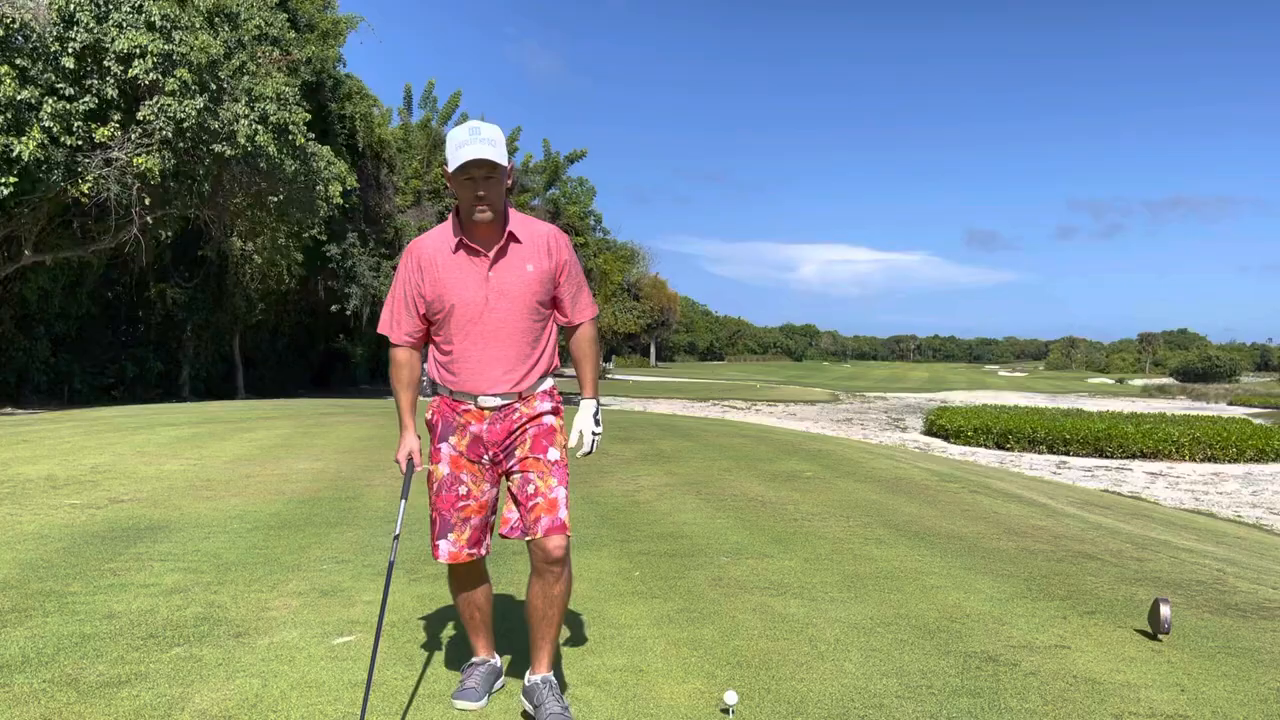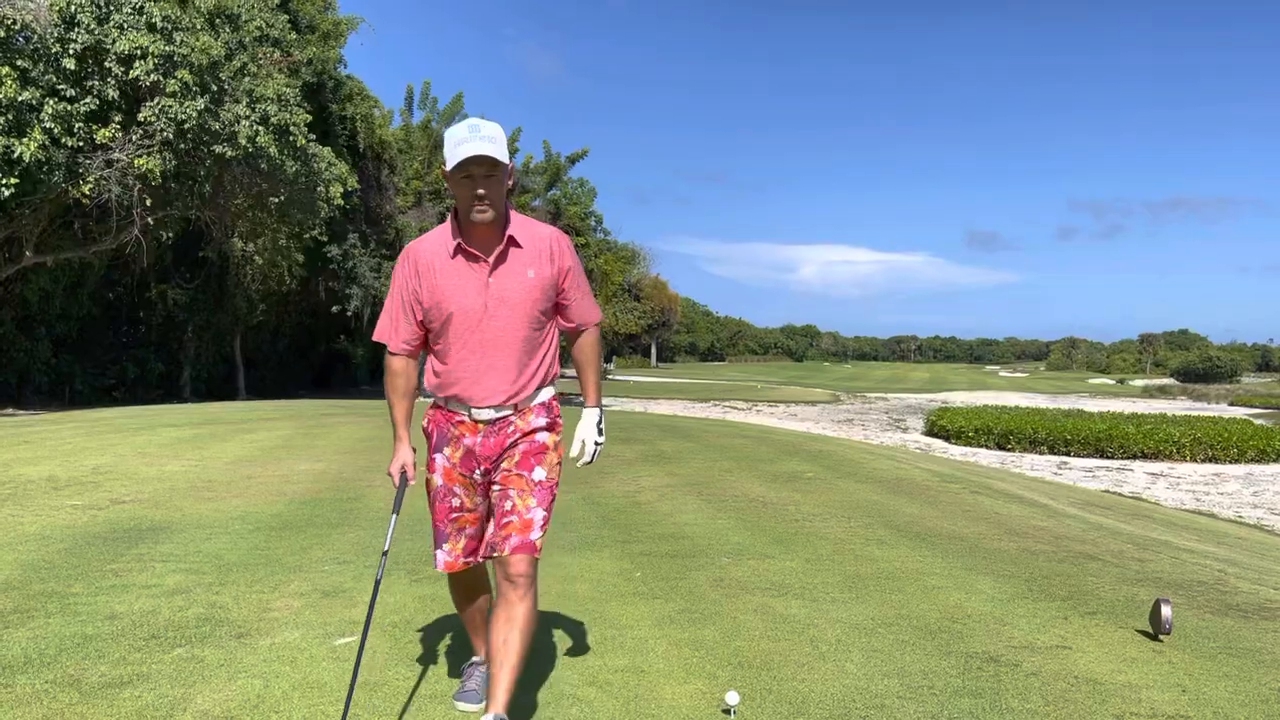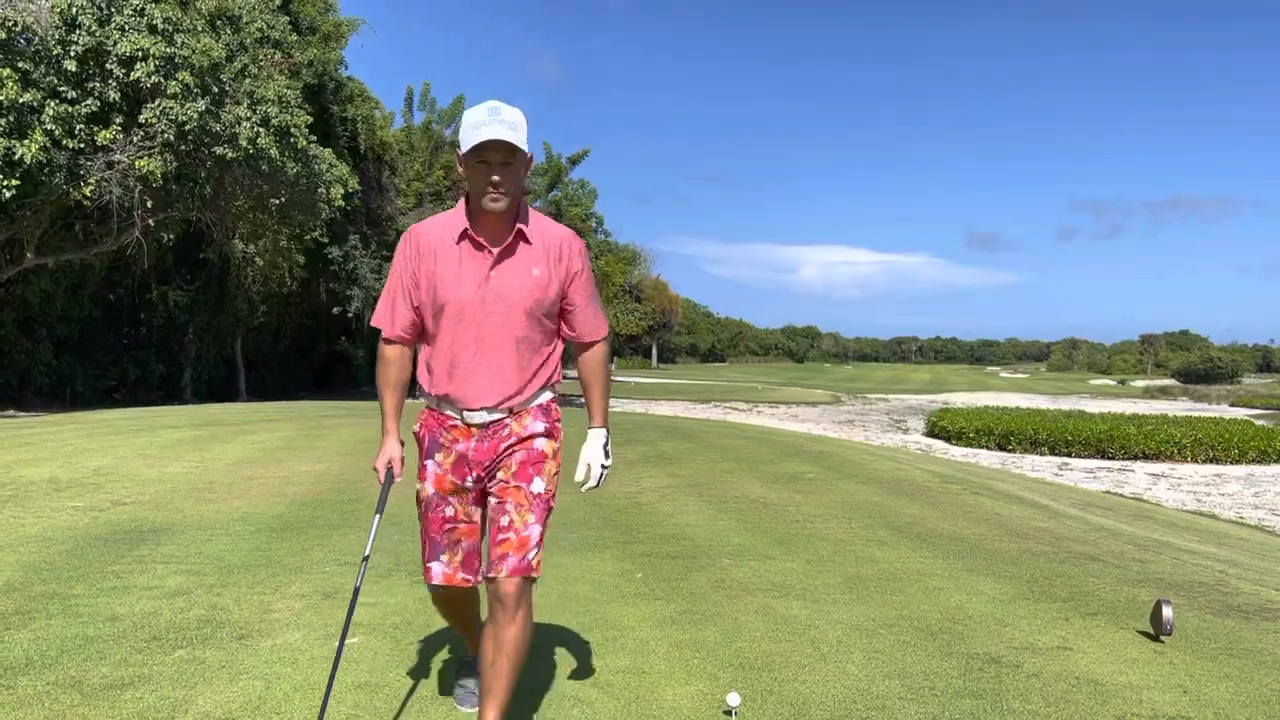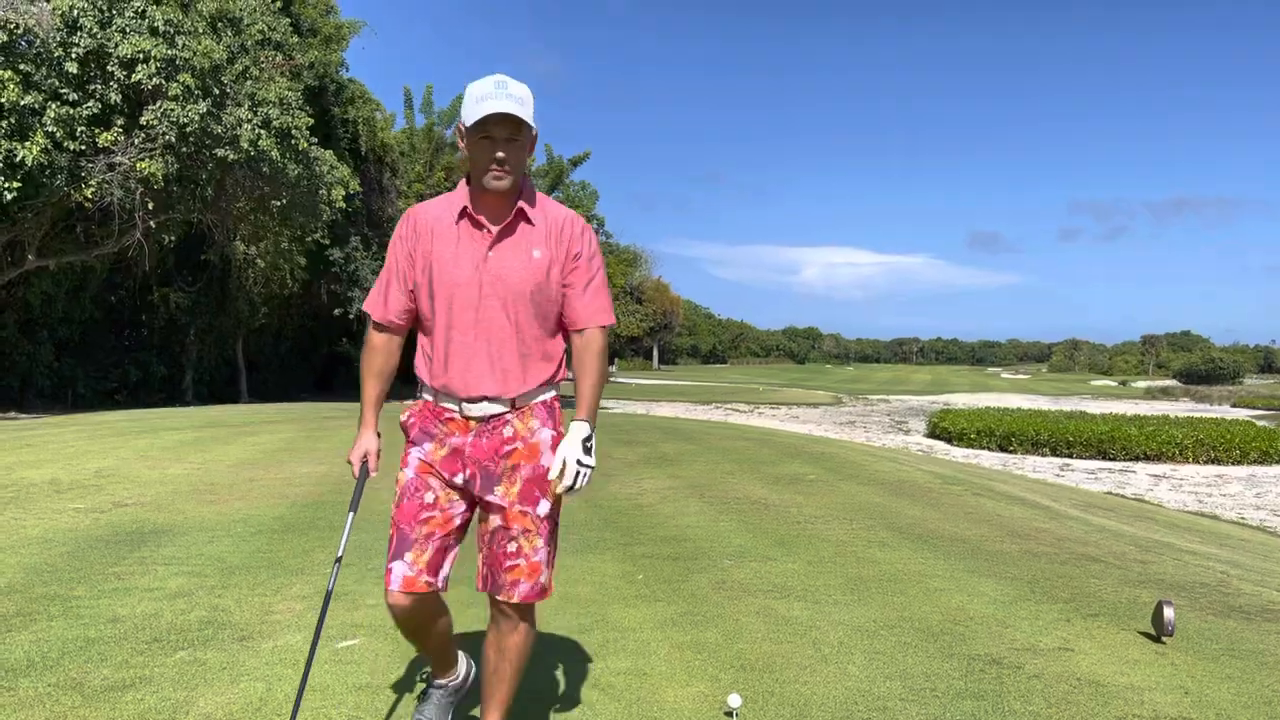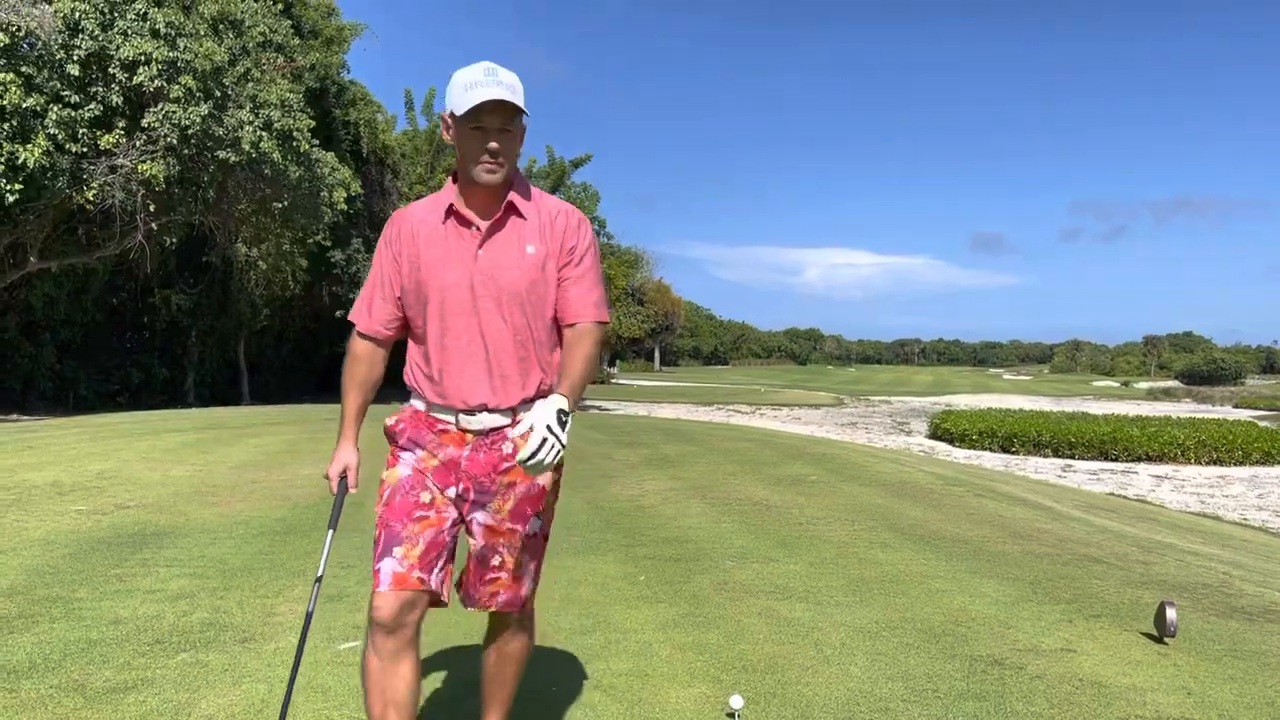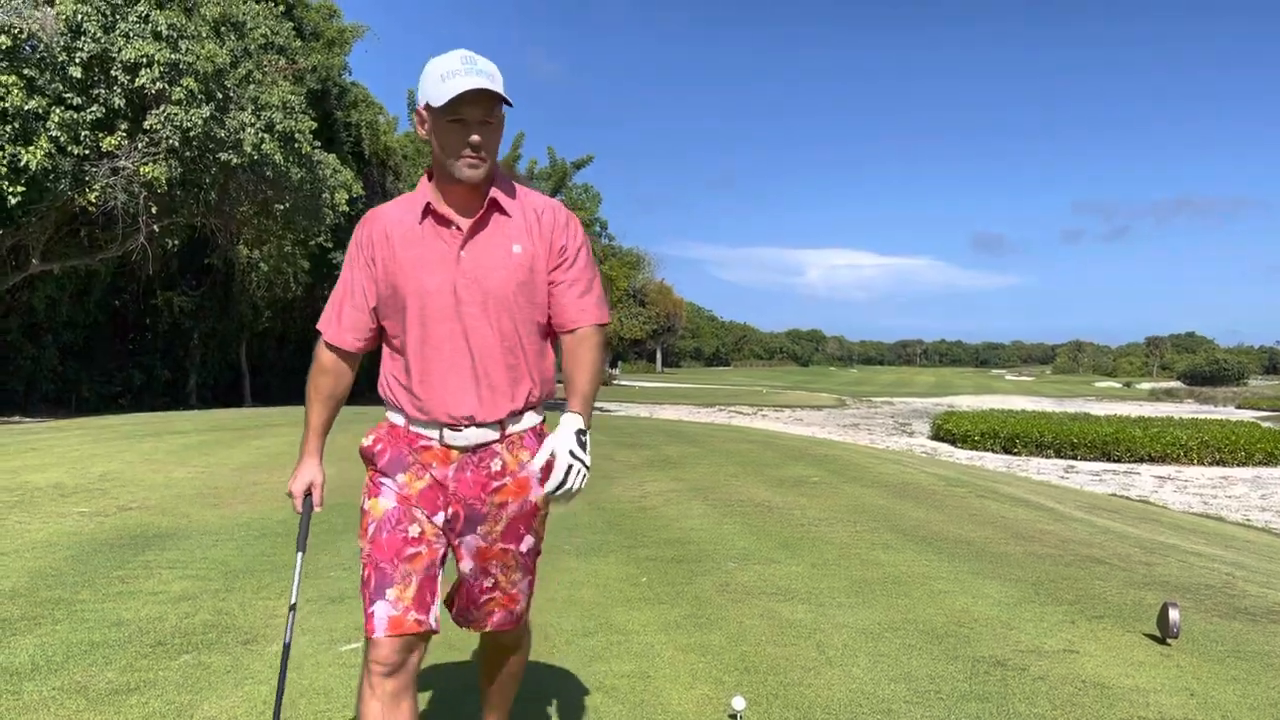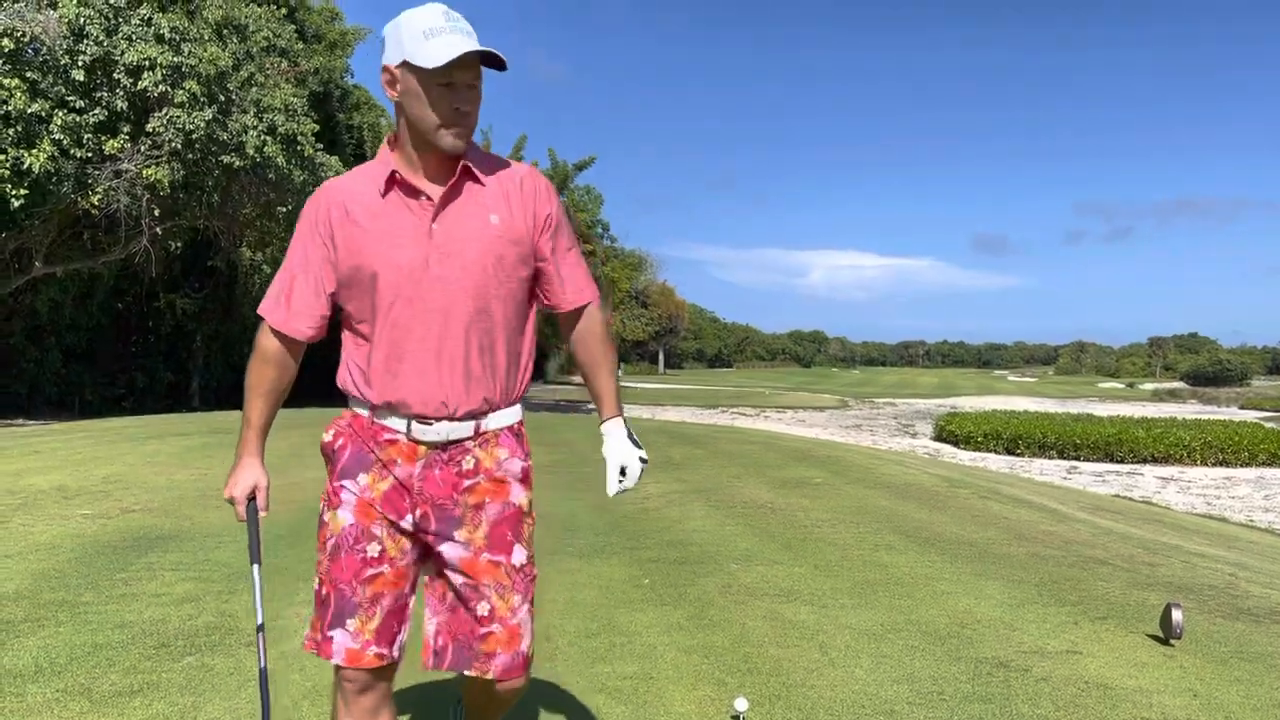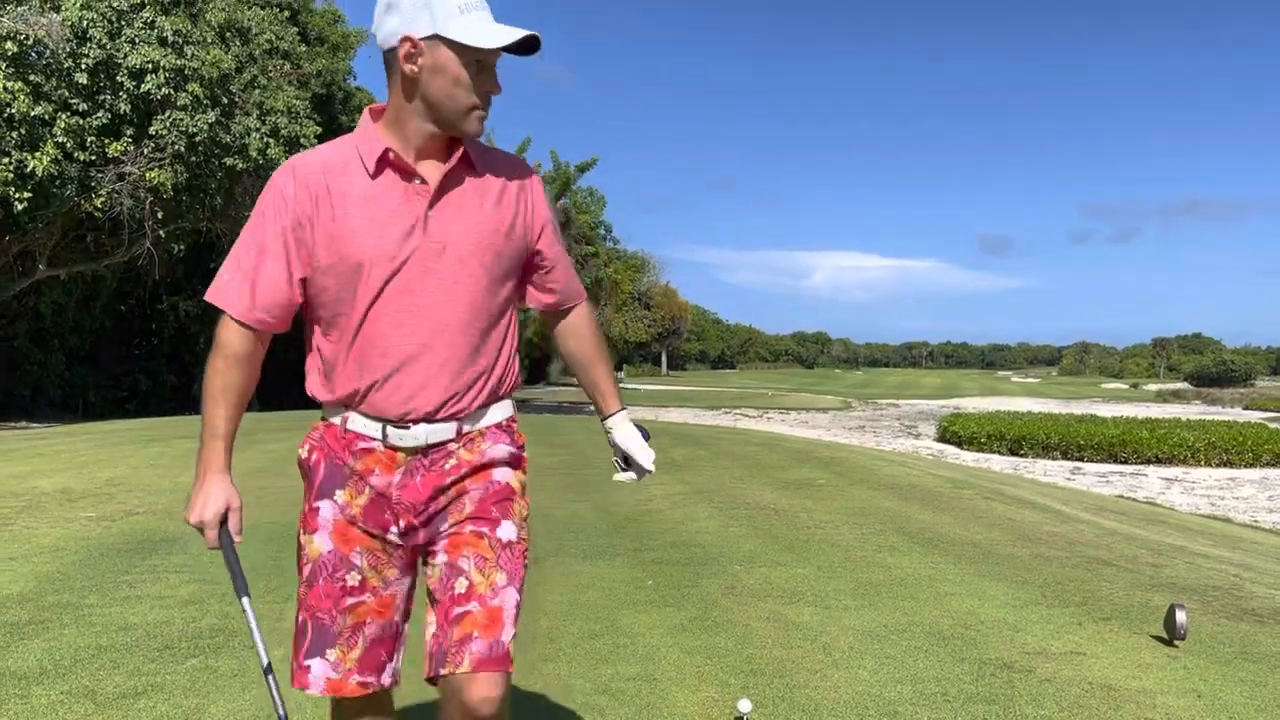
dt=0.2s
person 1, frame 1
left shoulder: (549, 243)
right shoulder: (422, 254)
left elbow: (581, 325)
right elbow: (405, 345)
left wrist: (589, 404)
right wrist: (408, 428)
left hip: (532, 415)
right hip: (459, 420)
left knee: (549, 548)
right knee: (462, 553)
right ankle: (483, 657)
person 1, frame 2
left shoulder: (551, 246)
right shoulder: (419, 258)
left elbow: (584, 328)
right elbow: (401, 352)
left wrist: (592, 410)
right wrist: (401, 439)
left hip: (528, 425)
right hip: (454, 429)
left knee: (516, 564)
right knee: (463, 562)
right ankle: (483, 654)
person 1, frame 3
left shoulder: (563, 247)
right shoulder: (422, 242)
left elbow: (591, 342)
right elbow: (395, 341)
left wrist: (598, 431)
right wrist: (389, 434)
left hip: (525, 433)
right hip: (446, 434)
left knee: (512, 582)
right knee: (448, 576)
right ankle: (477, 644)
person 1, frame 4
left shoulder: (569, 231)
right shoulder: (421, 224)
left elbow: (591, 335)
right elbow: (386, 328)
left wrist: (580, 429)
right wrist: (368, 425)
left hip: (527, 433)
right hip: (439, 429)
left knee: (515, 598)
right knee: (407, 593)
person 1, frame 5
left shoulder: (564, 226)
right shoulder: (408, 227)
left elbow: (586, 330)
right elbow: (371, 337)
left wrist: (558, 405)
right wrist: (347, 439)
left hip: (521, 446)
right hip: (428, 438)
left knee: (509, 609)
right knee: (392, 612)
person 1, frame 6
left shoulder: (551, 224)
right shoulder: (381, 230)
left elbow: (582, 333)
right elbow: (339, 346)
left wrist: (573, 423)
right wrist: (310, 453)
left hip: (511, 458)
right hip: (410, 457)
left knee: (504, 623)
right knee: (391, 648)
person 1, frame 7
left shoulder: (526, 193)
right shoulder: (336, 204)
left elbow: (581, 311)
right elbow: (283, 333)
left wrist: (612, 423)
right wrist: (249, 453)
left hip: (487, 462)
right hip: (374, 457)
person 1, frame 8
left shoulder: (515, 187)
right shoulder: (308, 183)
left elbow: (567, 308)
right elbow: (242, 327)
left wrist: (614, 415)
right wrist: (213, 470)
left hip: (477, 463)
right hip: (356, 466)
